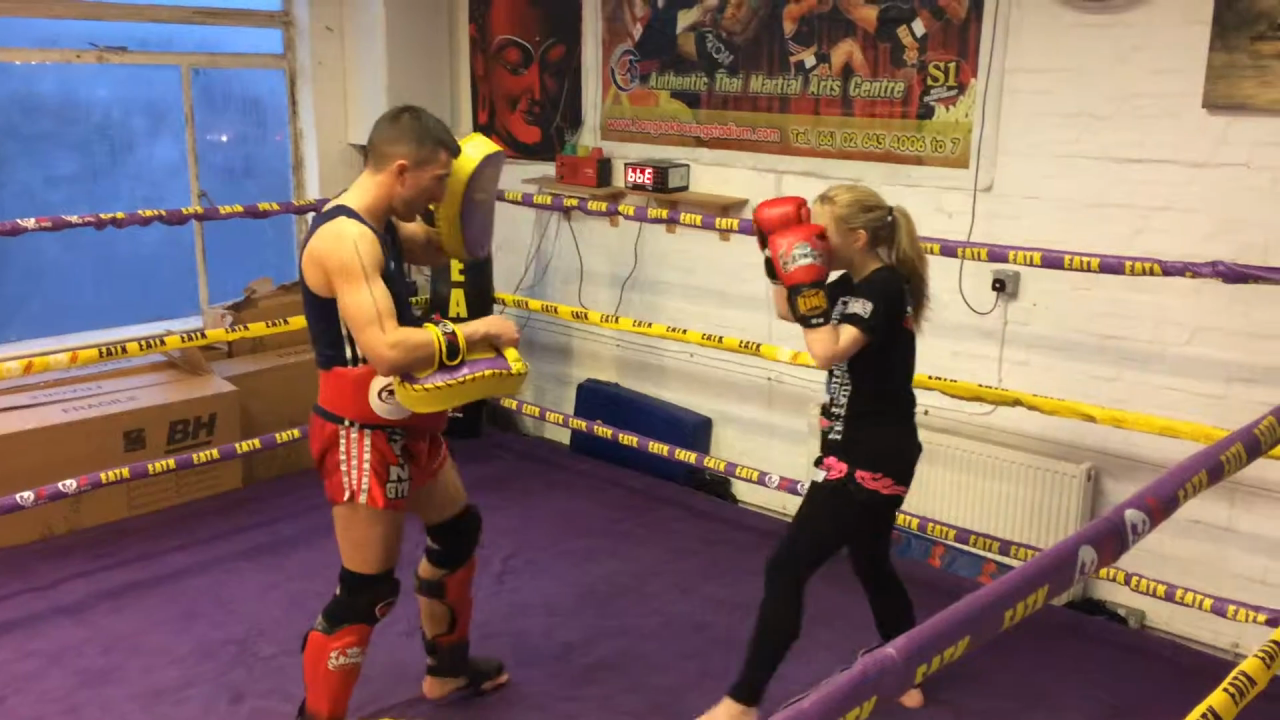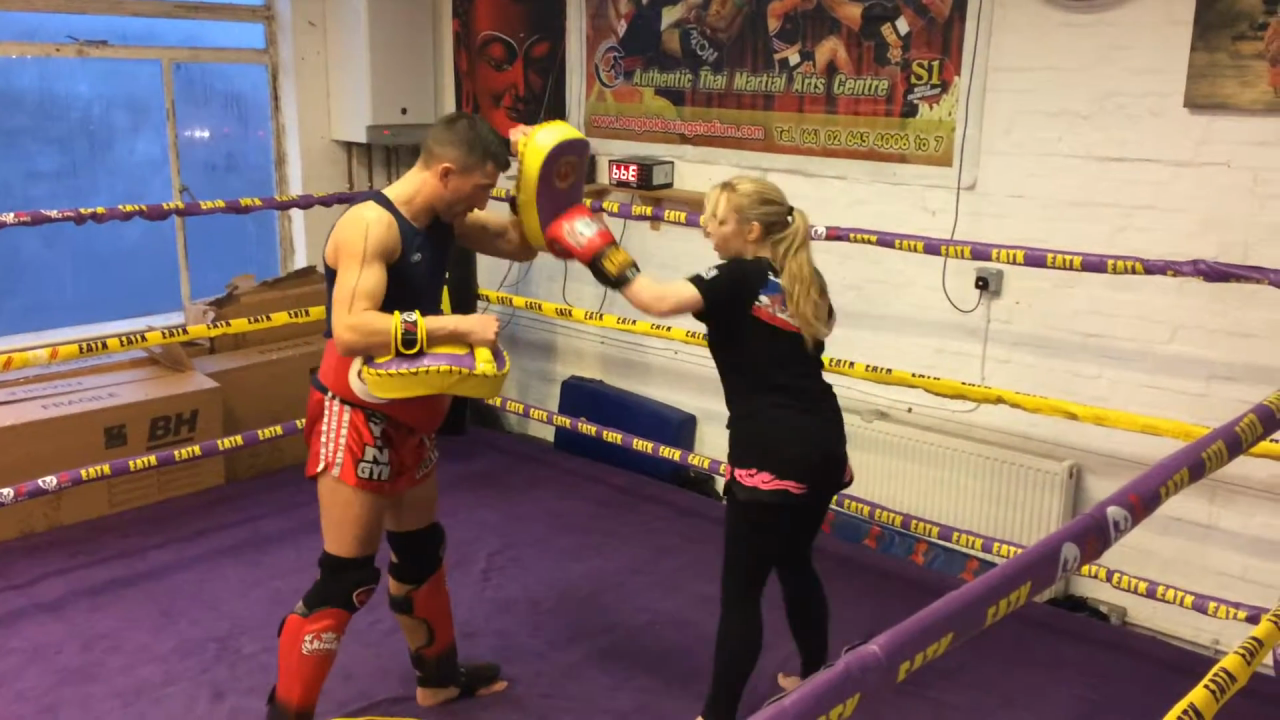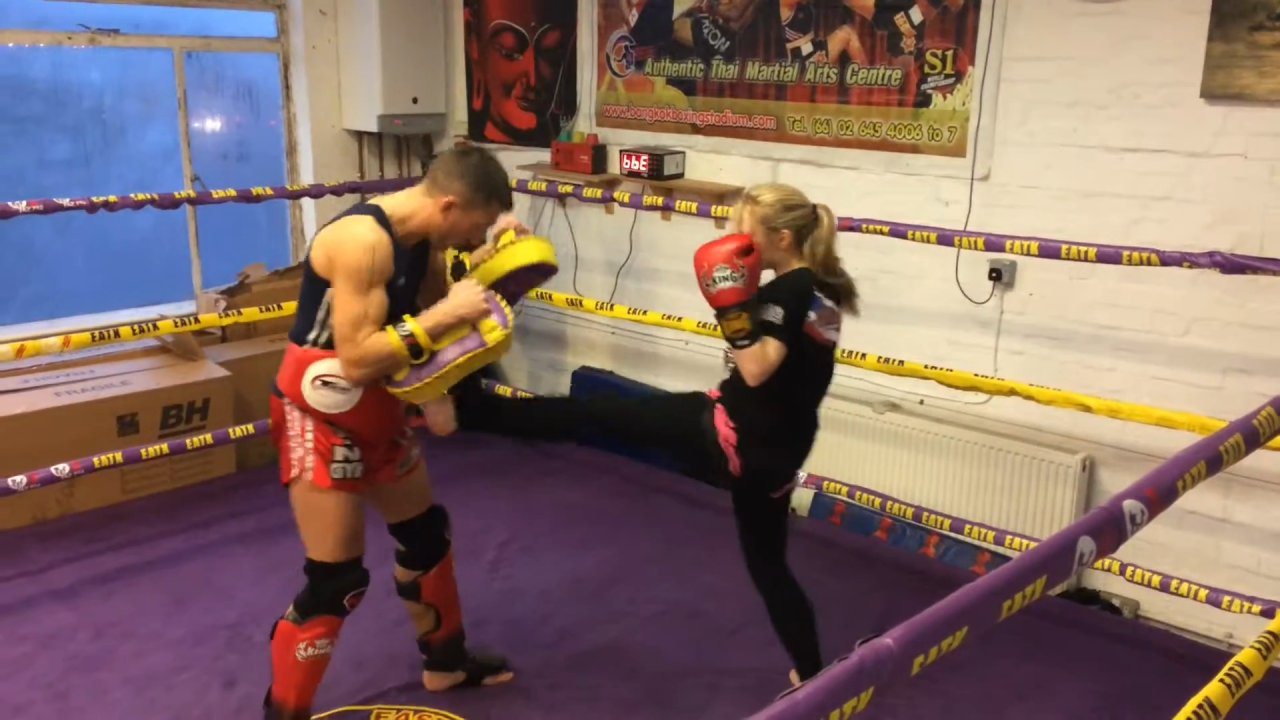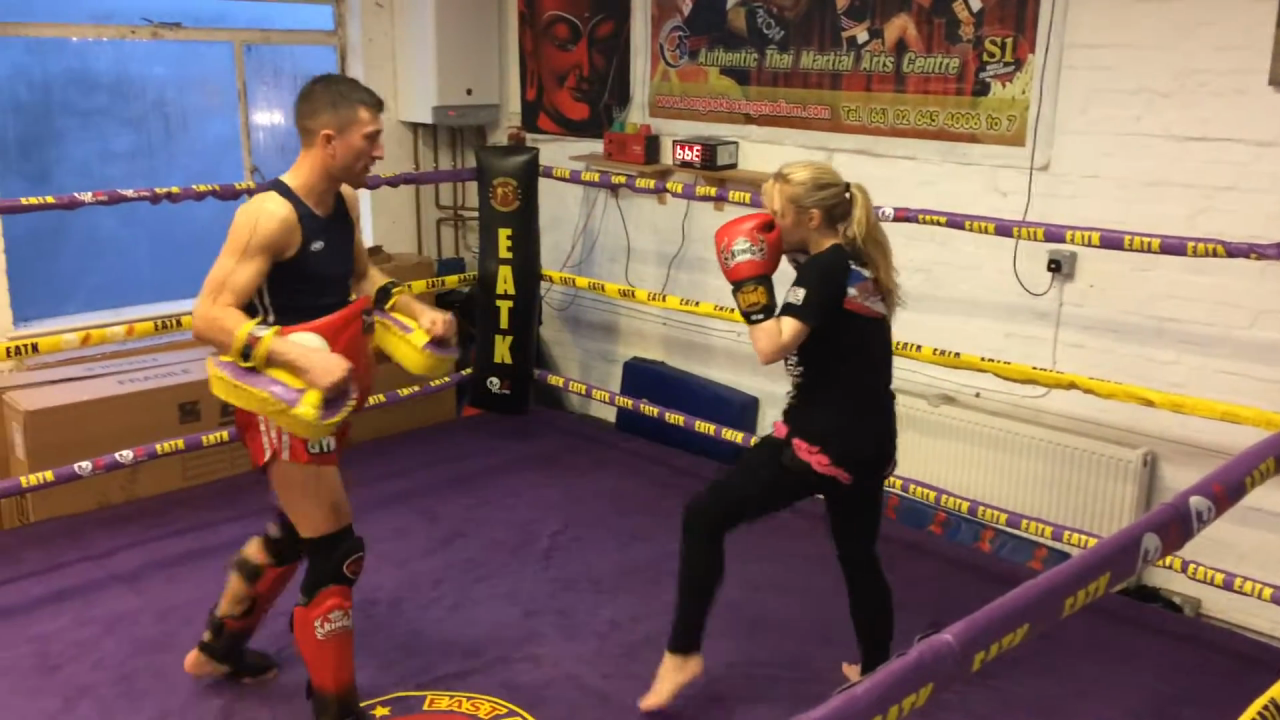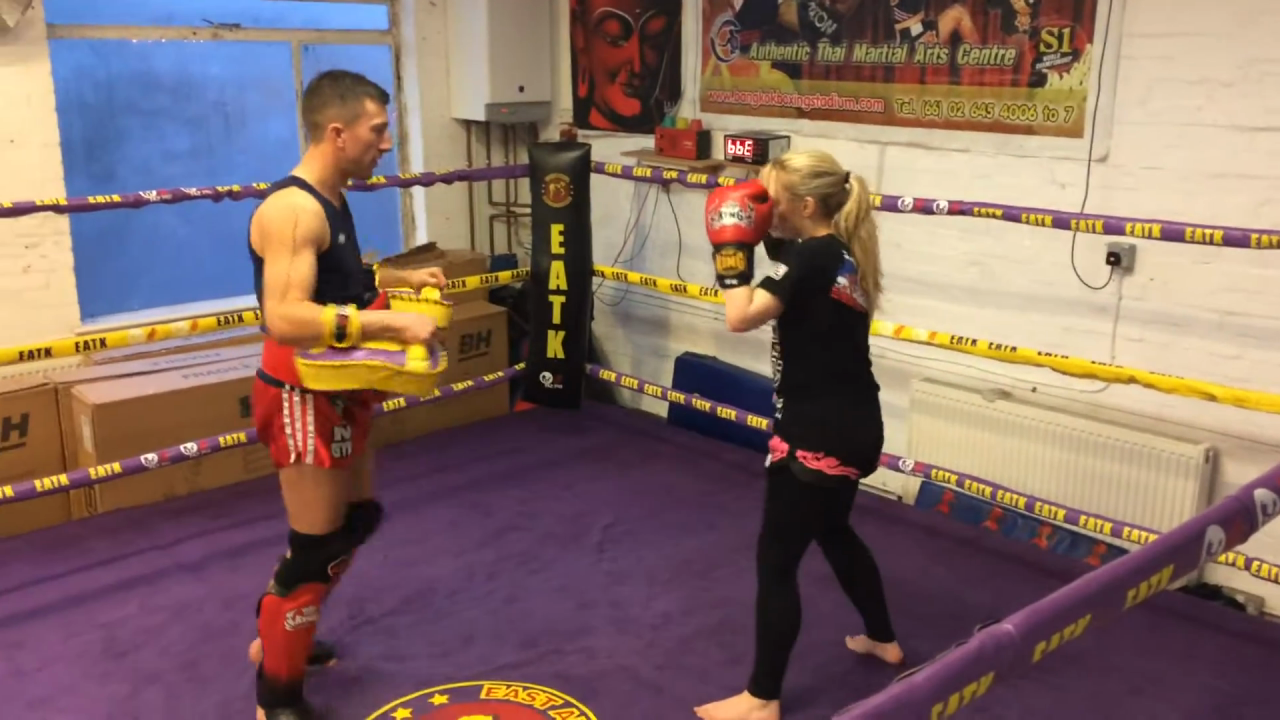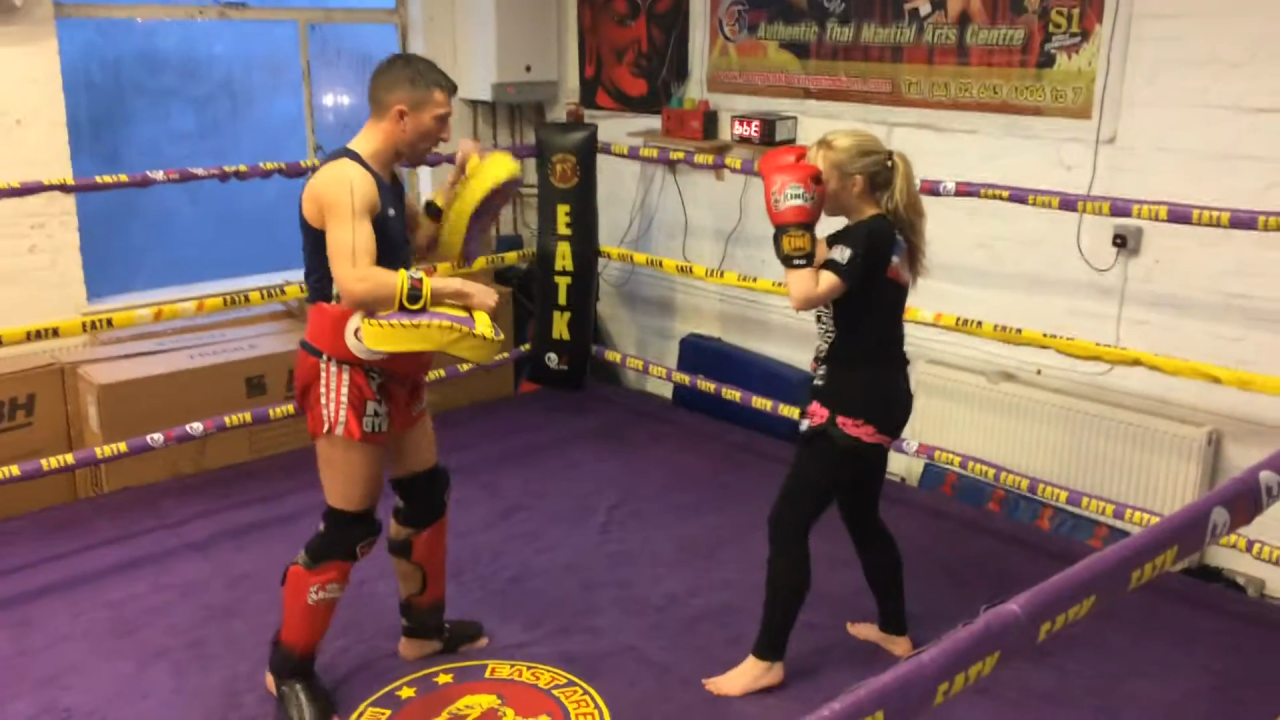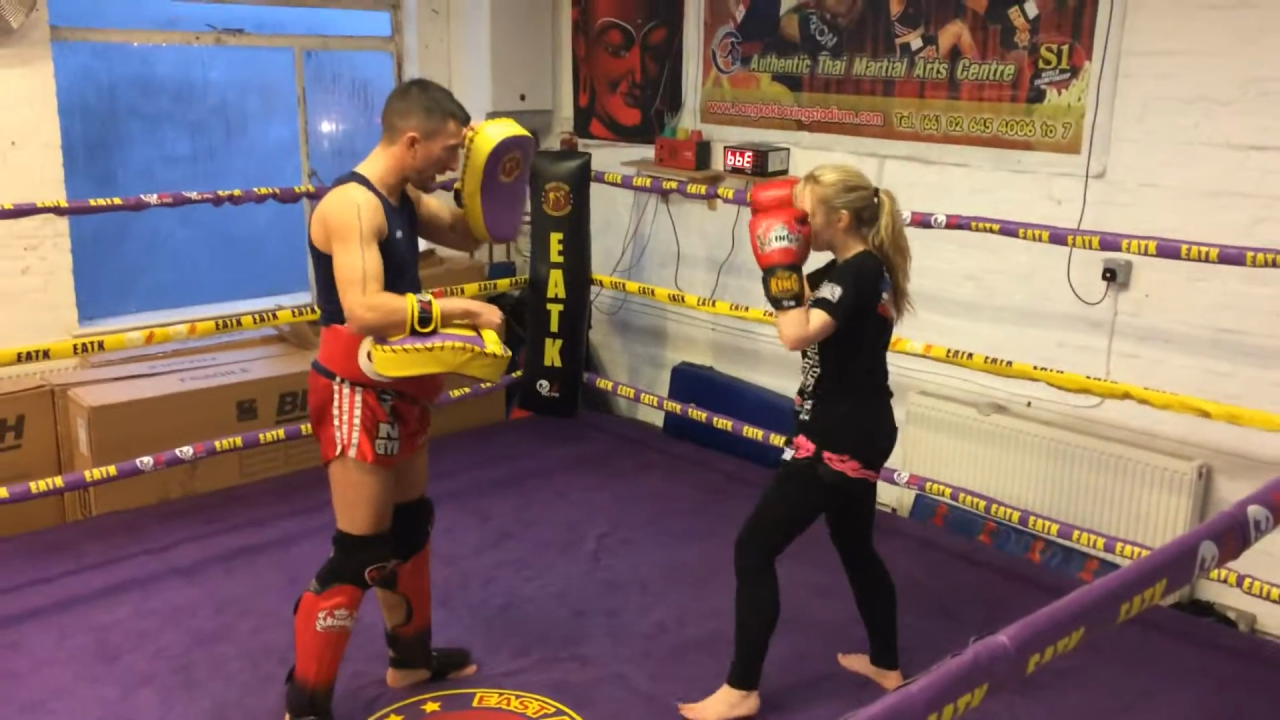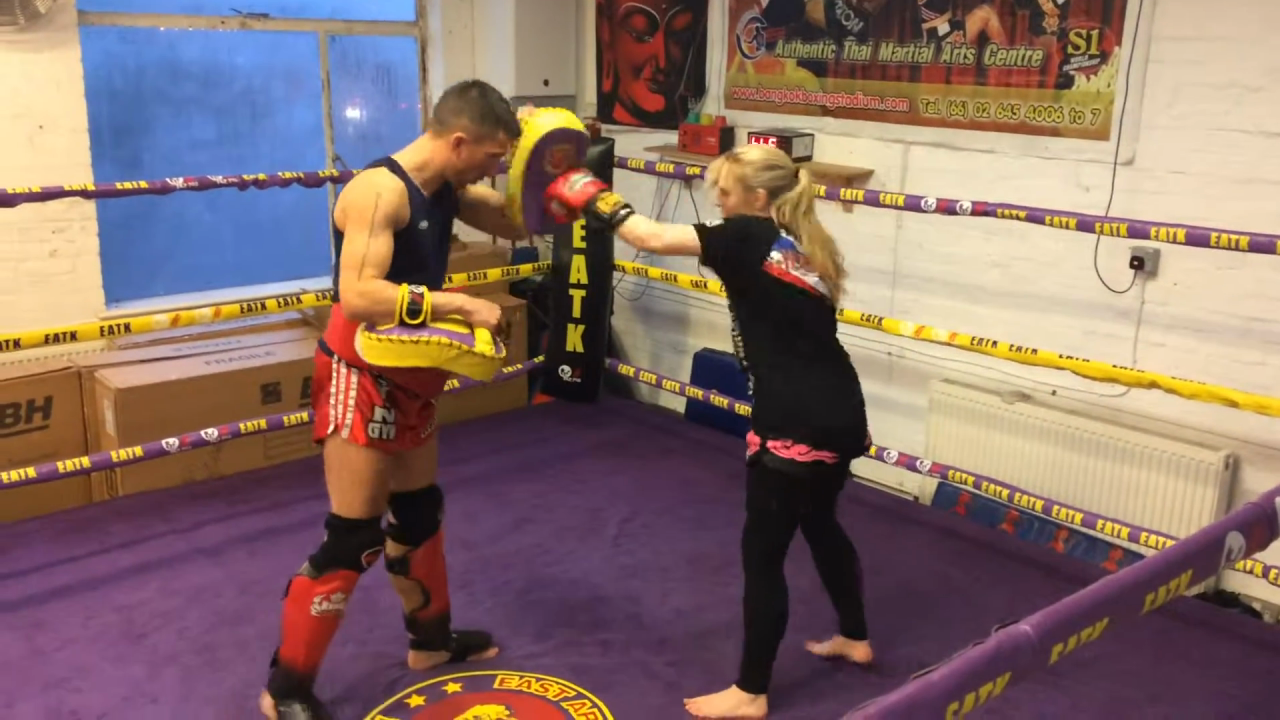
dt=0.5s
person 1, frame 1
left shoulder: (376, 223)
right shoulder: (344, 240)
left elbow: (433, 248)
right elbow: (386, 349)
right wrist: (478, 330)
left hip: (403, 423)
right hip: (363, 432)
left knee: (457, 530)
right knee: (367, 590)
left ankle: (448, 665)
person 1, frame 2
left shoulder: (444, 218)
right shoulder: (370, 225)
left elbow: (522, 243)
right elbow: (349, 331)
right wrist: (454, 325)
left hip: (408, 414)
right hip: (356, 416)
left knee: (421, 548)
right knee: (346, 577)
person 1, frame 3
left shoulder: (418, 237)
right shoulder: (359, 239)
left elbow: (434, 301)
right elbow: (359, 357)
left wrist: (492, 259)
right wrist: (445, 314)
left hip: (373, 416)
right hip: (318, 421)
left knee: (427, 531)
right knee: (336, 581)
left ankle: (446, 661)
person 1, frame 4
left shoulder: (343, 199)
right shoulder: (270, 216)
left elbow: (360, 275)
right elbow: (208, 318)
left wrist: (416, 310)
right wrist: (301, 356)
left hip: (318, 397)
left knee: (294, 532)
right knee: (336, 554)
left ankle: (219, 645)
person 1, frame 5
left shoulder: (328, 197)
right shoulder: (293, 209)
right elbow: (288, 318)
left wrist: (397, 277)
right wrist: (391, 321)
left hip: (342, 391)
right hip: (304, 398)
left knee: (357, 518)
right knee: (315, 549)
left ankle: (278, 635)
person 1, frame 6
left shoulder: (387, 175)
right shoulder: (344, 180)
left elbow: (417, 246)
right elbow: (357, 284)
left wrist: (454, 195)
right wrist: (456, 289)
left hip: (391, 365)
right hip: (345, 371)
left knee: (426, 494)
right knee: (348, 528)
left ankle: (424, 626)
person 1, frame 7
left shoulder: (401, 196)
right shoulder: (351, 205)
left elbow: (466, 236)
right elbow: (364, 312)
right wrist: (461, 309)
left hip: (398, 390)
right hip: (357, 394)
left knee: (409, 526)
right knee: (358, 554)
left ankle: (411, 654)
person 1, frame 8
left shoulder: (446, 187)
right shoulder: (380, 190)
left elbow: (516, 222)
right elbow: (359, 295)
right wrist: (458, 303)
left hip: (407, 379)
right hip: (360, 379)
left knee: (419, 510)
right knee: (352, 539)
left ankle: (431, 638)
person 2, frame 1
left shoulder: (881, 288)
right shoulder: (861, 283)
left elbow: (827, 350)
right elbow: (796, 314)
left wrist: (804, 279)
right wrist: (781, 254)
left hip: (866, 456)
right hip: (880, 452)
left knee: (786, 569)
right knee: (872, 564)
person 2, frame 2
left shoulder: (737, 279)
right shoulder: (807, 282)
left elbow: (659, 301)
left wrist: (597, 252)
left hip: (769, 453)
right hip: (826, 445)
left knee: (742, 589)
right knee: (794, 563)
person 2, frame 3
left shoulder: (790, 290)
right shoulder: (823, 285)
left elbow: (755, 370)
left wrist: (732, 302)
left hip: (733, 432)
right hip: (778, 452)
left knee: (596, 408)
right knee: (768, 566)
left ankle: (463, 410)
right ankle: (813, 675)
person 2, frame 4
left shoulder: (822, 270)
right shoulder: (859, 263)
left elbow: (771, 347)
left wrist: (748, 279)
left hip: (820, 438)
right hip: (870, 441)
left knee: (703, 516)
right knee: (858, 555)
left ankle: (683, 653)
right ankle: (875, 673)
person 2, frame 5
left shoulder: (812, 256)
right shoulder: (843, 253)
left elbow: (741, 316)
left wrist: (730, 245)
right wrist: (774, 241)
left hip: (817, 434)
right hip: (853, 426)
left knee: (776, 560)
right knee: (834, 531)
right ankle: (883, 639)
person 2, frame 6
left shoulder: (868, 237)
right shoulder: (882, 232)
left elbow: (805, 294)
right elbow: (824, 265)
left wrist: (791, 223)
right wrist: (800, 225)
left hip: (853, 405)
right hip: (875, 399)
left knee: (788, 522)
right knee: (861, 515)
left ankle: (766, 660)
right ankle: (894, 632)
person 2, frame 7
left shoulder: (857, 274)
right shoulder: (860, 267)
left elbow: (796, 334)
right elbow: (811, 305)
left wrist: (779, 264)
right wrist: (788, 252)
left hip: (836, 440)
right hip: (860, 434)
left knee: (754, 550)
right knee: (856, 547)
right ankle: (885, 663)
person 2, frame 8
left shoulder: (747, 237)
right shoulder: (806, 245)
left elbow: (654, 237)
left wrist: (593, 202)
left hip: (792, 424)
right hip: (841, 413)
left knee: (763, 552)
right knee: (820, 524)
right ankle: (855, 637)
